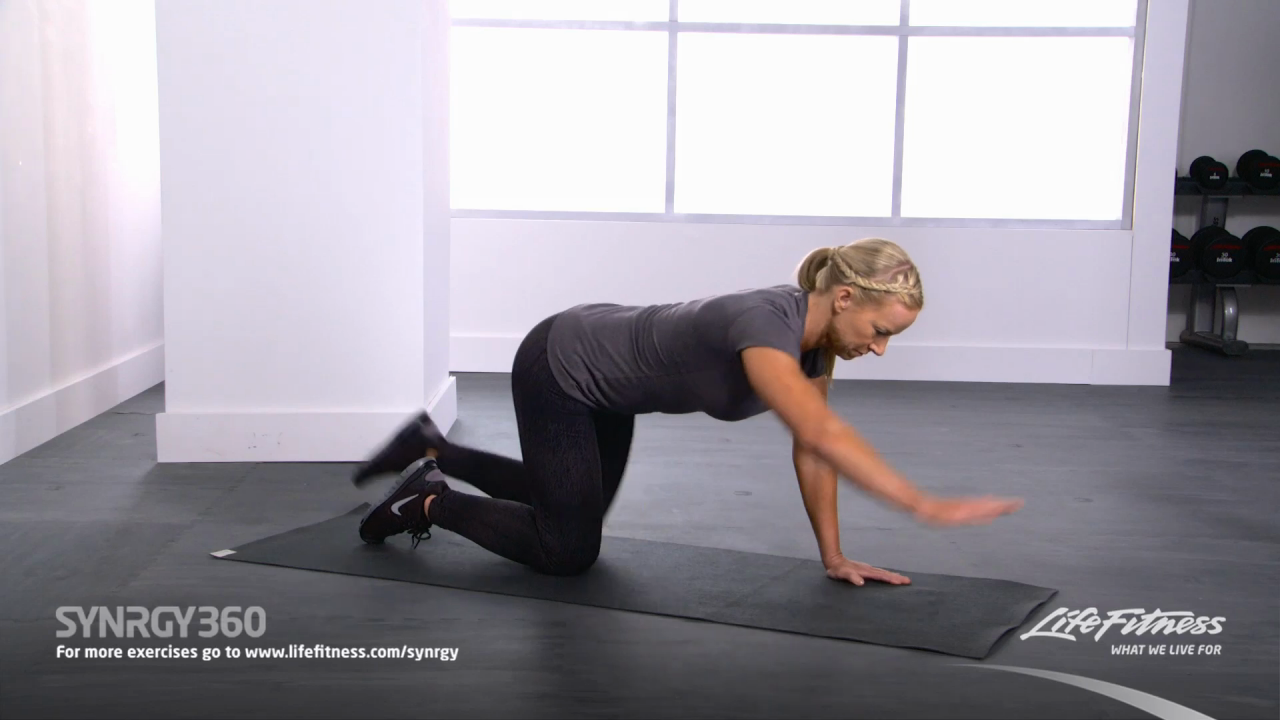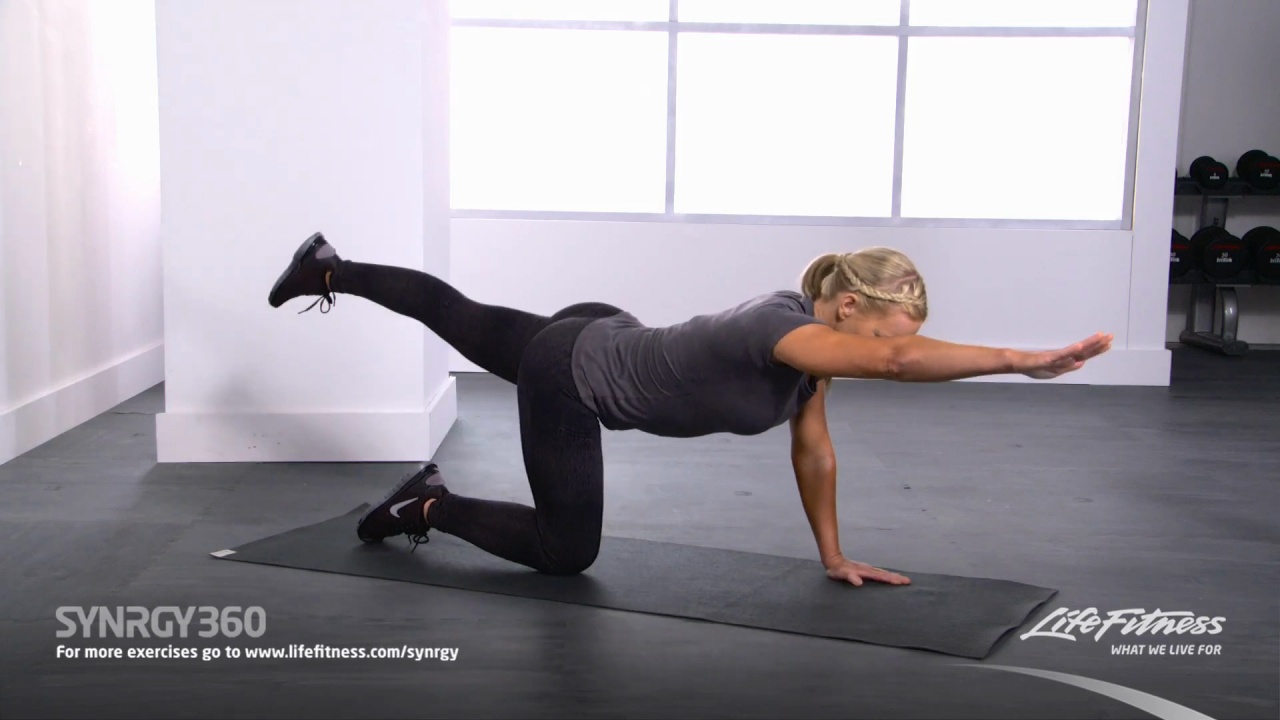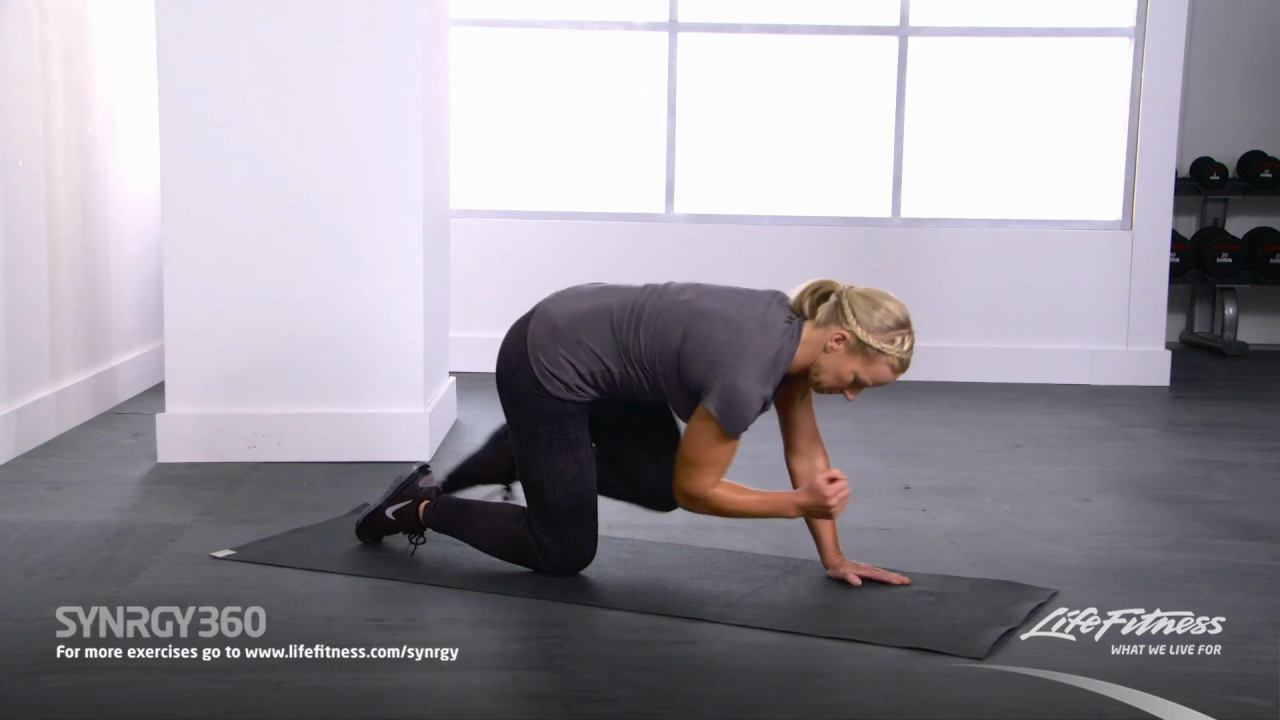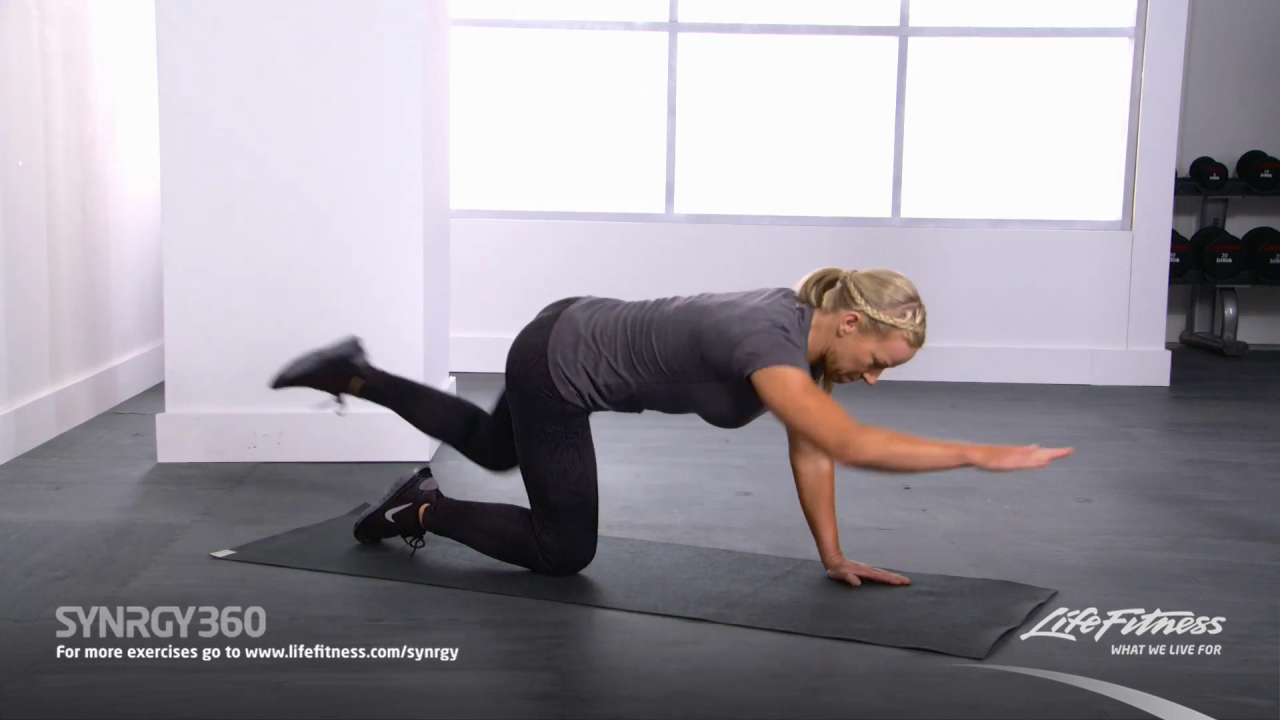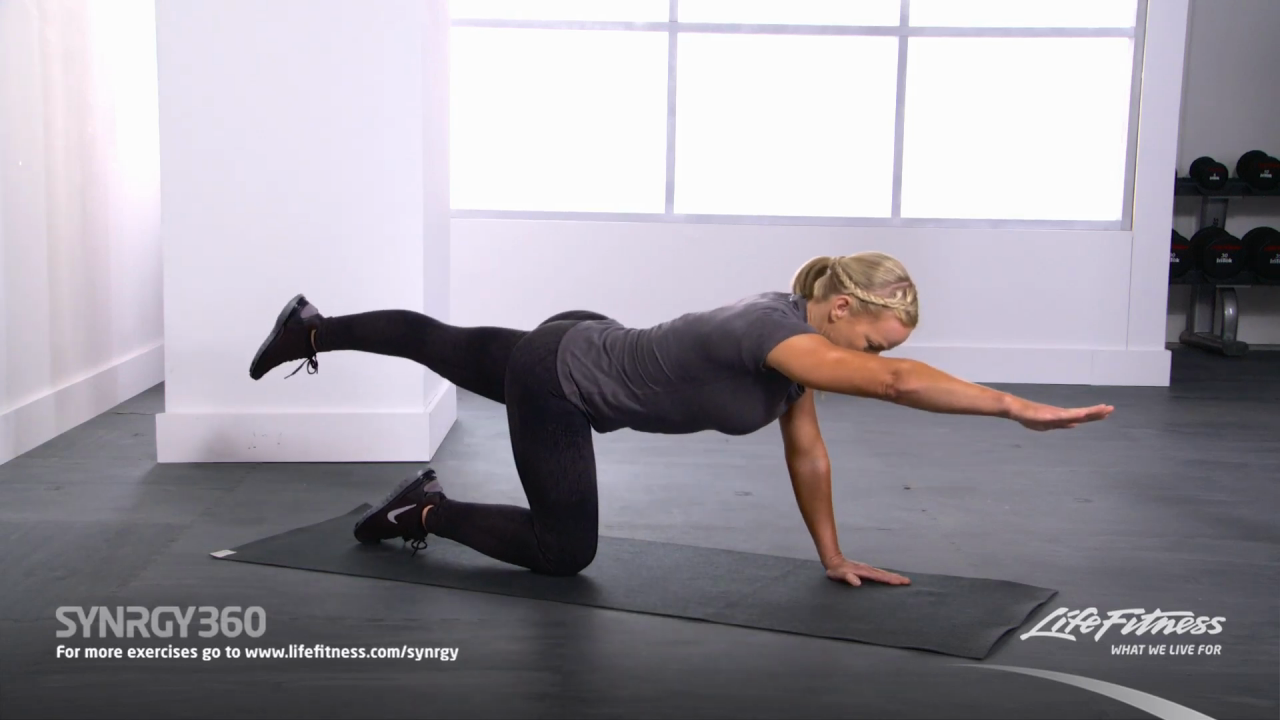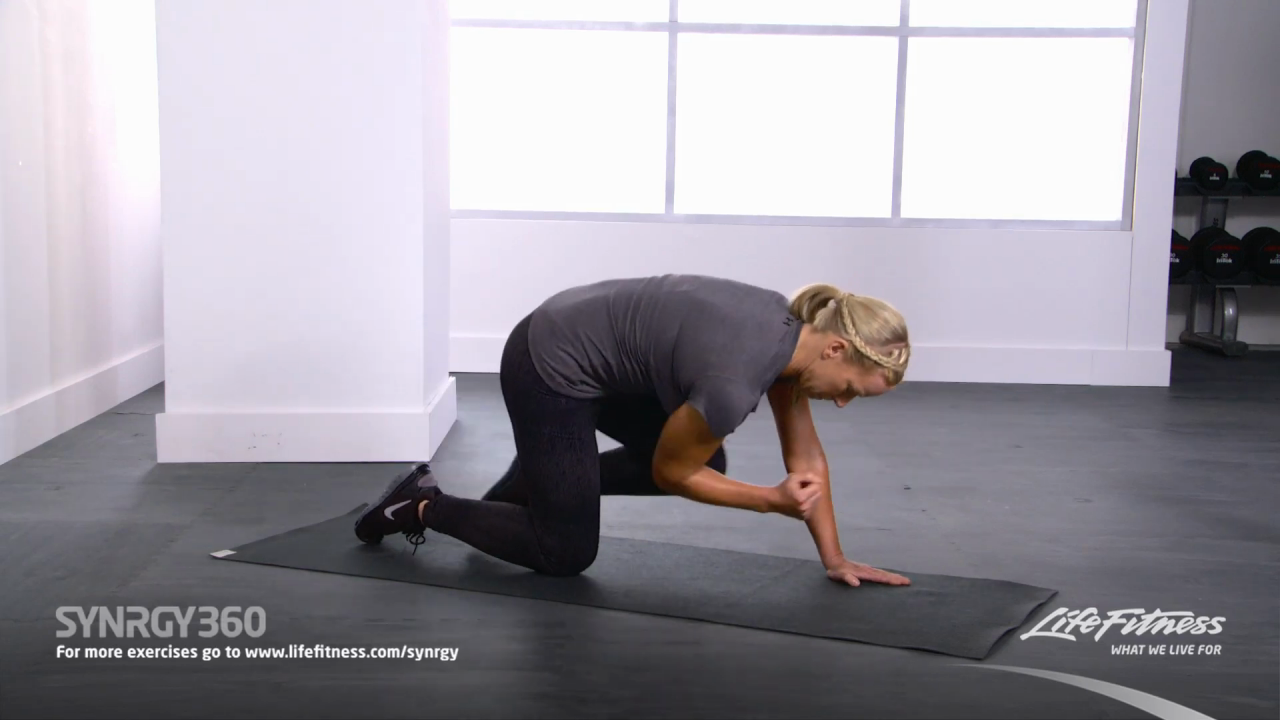
dt=0.7s
person 1, frame 1
left shoulder: (821, 330)
right shoulder: (765, 327)
left elbow: (811, 449)
right elbow: (822, 437)
left wrist: (834, 556)
right wrist: (928, 506)
left hip: (613, 371)
right hip: (557, 371)
left knee: (579, 511)
right knee: (568, 552)
left ankle: (431, 450)
right ankle: (429, 503)
person 1, frame 2
left shoulder: (810, 327)
right shoulder: (783, 332)
left elbow: (814, 452)
right elbow: (900, 361)
left wrist: (834, 557)
right wrist: (1027, 359)
left hip: (602, 340)
right hip: (568, 377)
left knee: (458, 319)
right knee: (566, 551)
left ankle: (327, 270)
right ankle: (429, 504)
person 1, frame 3
left shoulder: (795, 328)
right shoulder: (745, 377)
left elbow: (806, 452)
right elbow: (695, 490)
left wrist: (835, 556)
right wrist: (806, 505)
left hip: (586, 334)
right hip: (545, 366)
left knee: (657, 487)
right knee: (565, 552)
left ankle: (520, 456)
right ankle: (419, 507)
person 1, frame 4
left shoulder: (810, 324)
right shoulder: (769, 344)
left elbow: (810, 455)
right elbow: (852, 444)
left wrist: (835, 557)
right wrist: (982, 454)
left hip: (588, 335)
right hip: (554, 369)
left knee: (494, 449)
right knee: (564, 550)
left ankle: (355, 372)
right ankle: (422, 507)
person 1, frame 5
left shoulder: (797, 323)
right shoulder: (774, 335)
left elbow: (806, 451)
right elbow: (900, 383)
left wrist: (834, 556)
right wrist: (1023, 409)
left hip: (587, 349)
right hip: (554, 381)
left knee: (439, 345)
right knee: (564, 552)
left ankle: (314, 329)
right ankle: (424, 510)
person 1, frame 6
left shoulder: (793, 329)
right shoulder: (735, 381)
left elbow: (803, 453)
right elbow: (670, 474)
left wrist: (835, 556)
right wrist: (774, 502)
left hip: (602, 352)
right hip: (549, 364)
left knee: (707, 463)
right knee: (566, 553)
left ankle: (545, 471)
right ankle: (423, 505)
